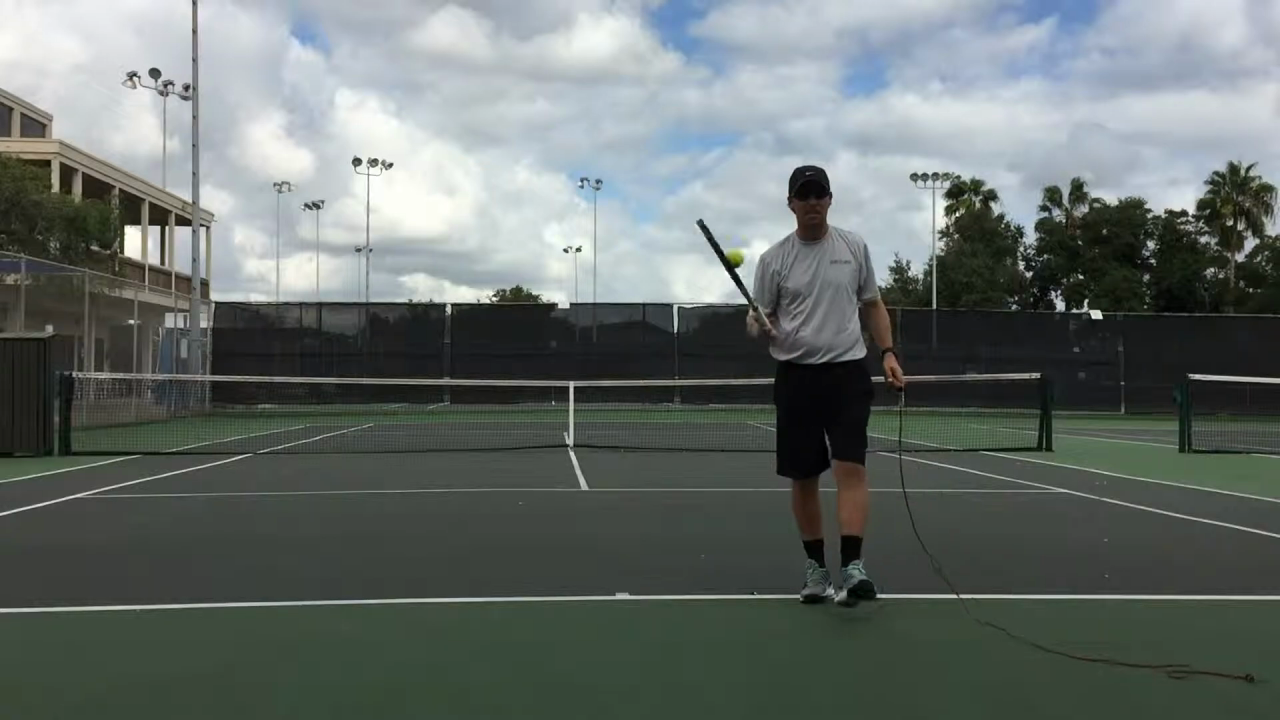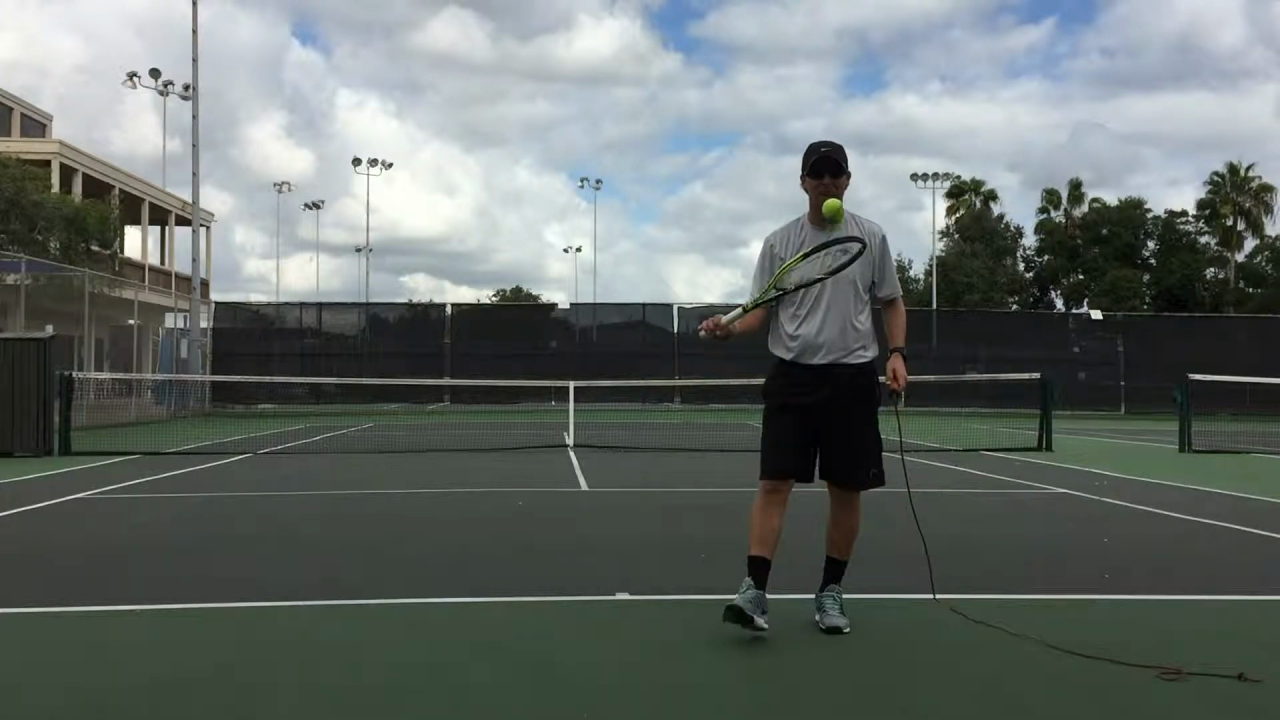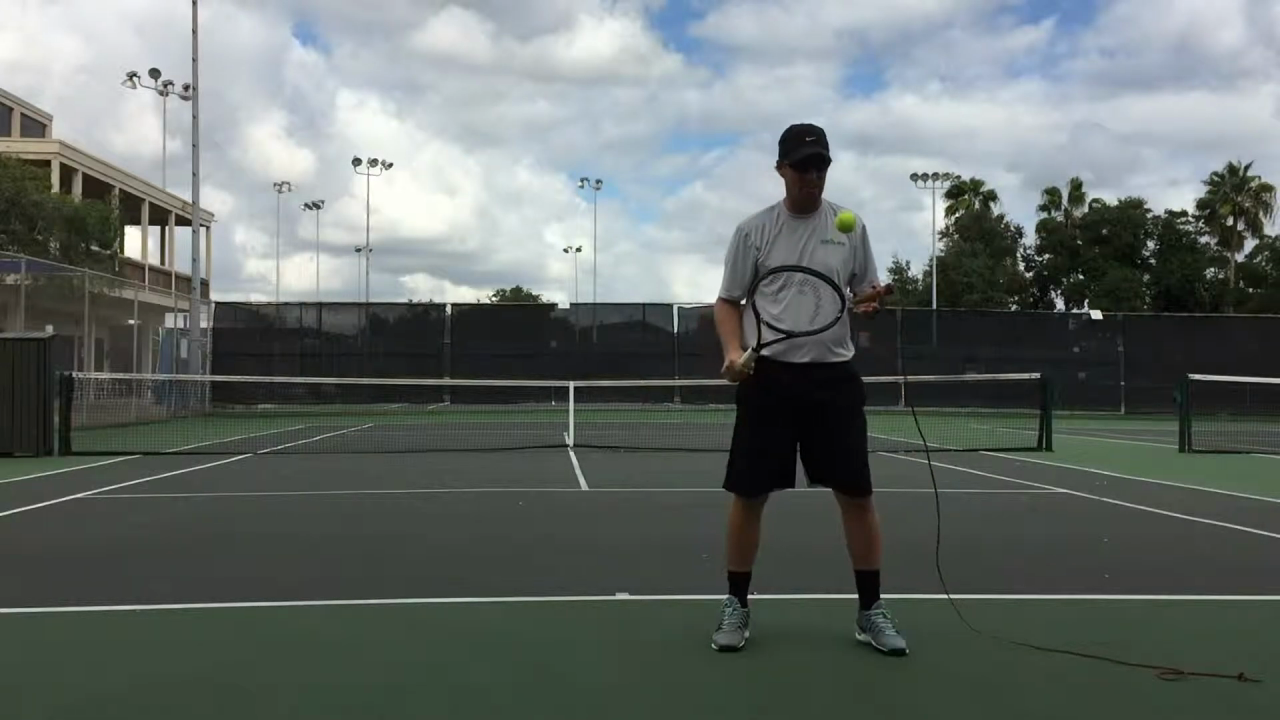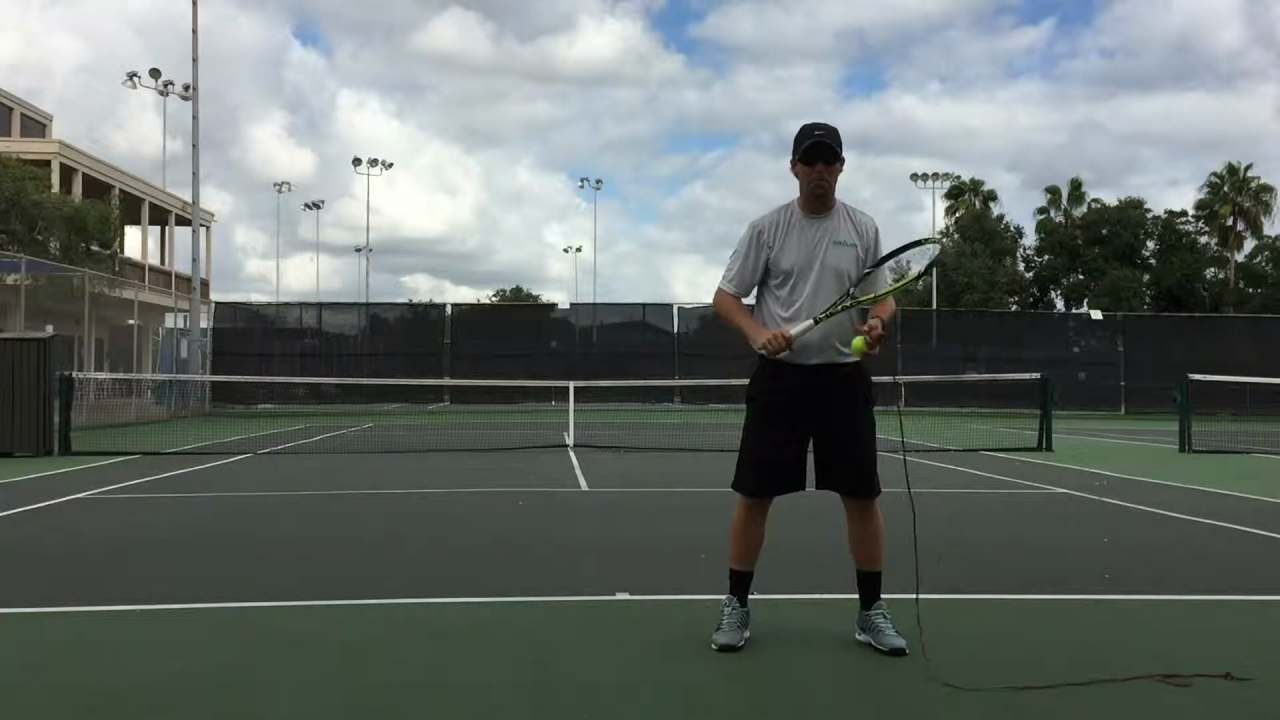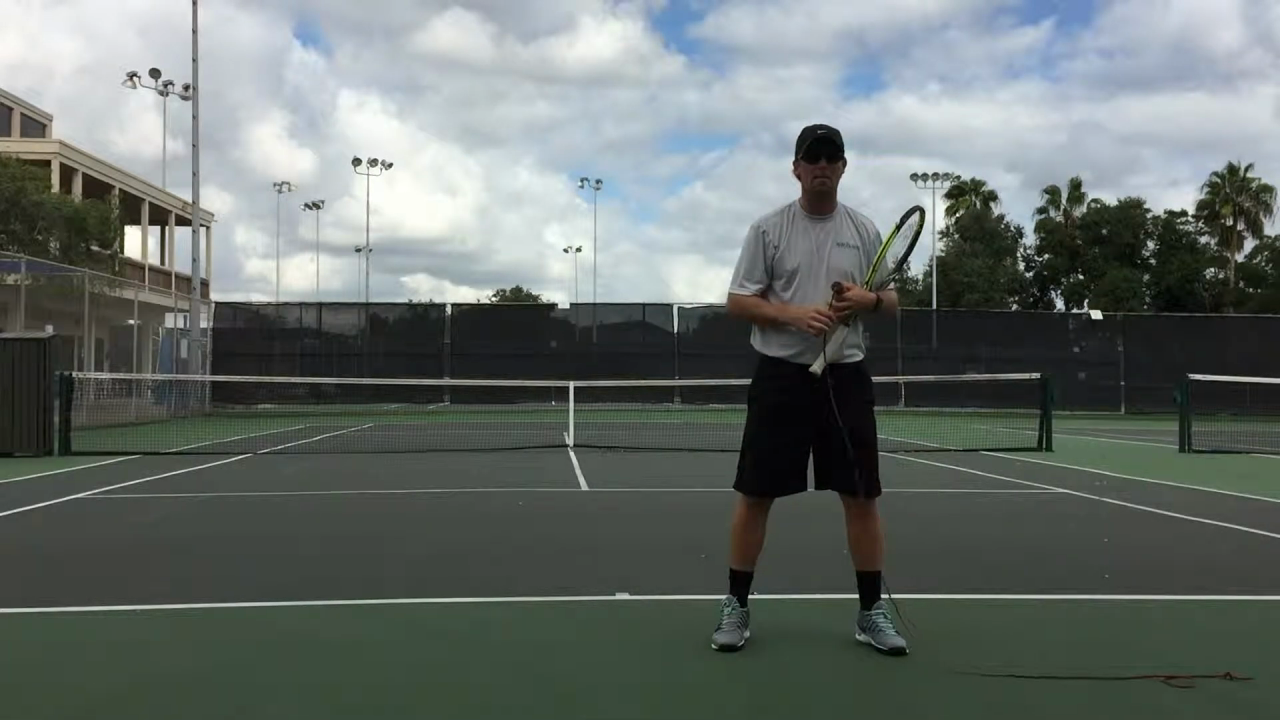
dt=1s
person 1, frame 1
left shoulder: (854, 247)
right shoulder: (773, 259)
left elbow: (873, 304)
right elbow: (762, 321)
left wrist: (888, 352)
right wrist: (759, 329)
left hip: (848, 371)
right hip: (795, 376)
left knee: (850, 468)
right knee: (803, 476)
left ankle: (852, 569)
right ankle: (816, 566)
person 1, frame 2
left shoulder: (871, 237)
right shoulder: (780, 241)
left elbow: (891, 303)
right elbow: (760, 308)
left wrist: (896, 353)
right wrist: (731, 326)
left hip: (852, 376)
right hip: (791, 375)
left knee: (846, 488)
right knee: (774, 483)
left ankle: (829, 592)
right ankle: (754, 593)
person 1, frame 3
left shoulder: (849, 227)
right shoulder: (753, 230)
left elbow: (864, 292)
right elbow: (727, 301)
left wrist: (870, 301)
right wrist: (733, 350)
left hip: (834, 376)
right hip: (768, 377)
left knee: (856, 493)
right knee: (748, 494)
left ankle: (871, 611)
right ankle: (736, 606)
person 1, frame 4
left shoulder: (863, 228)
right shoulder: (766, 228)
left elbow: (883, 296)
right elbow: (725, 296)
left wrist: (877, 321)
right wrist: (757, 331)
left hip: (844, 376)
right hip: (780, 377)
left knee: (862, 495)
right knee: (754, 493)
left ankle: (871, 611)
right ankle: (736, 605)
person 1, frame 5
left shoulder: (864, 230)
right shoulder: (768, 228)
left elbow: (890, 299)
right elbow: (737, 302)
left wrist: (869, 299)
right wrist: (794, 314)
left hip: (846, 376)
right hip: (781, 376)
left knee: (861, 494)
right knee: (755, 493)
left ankle: (872, 611)
right ankle: (736, 605)
